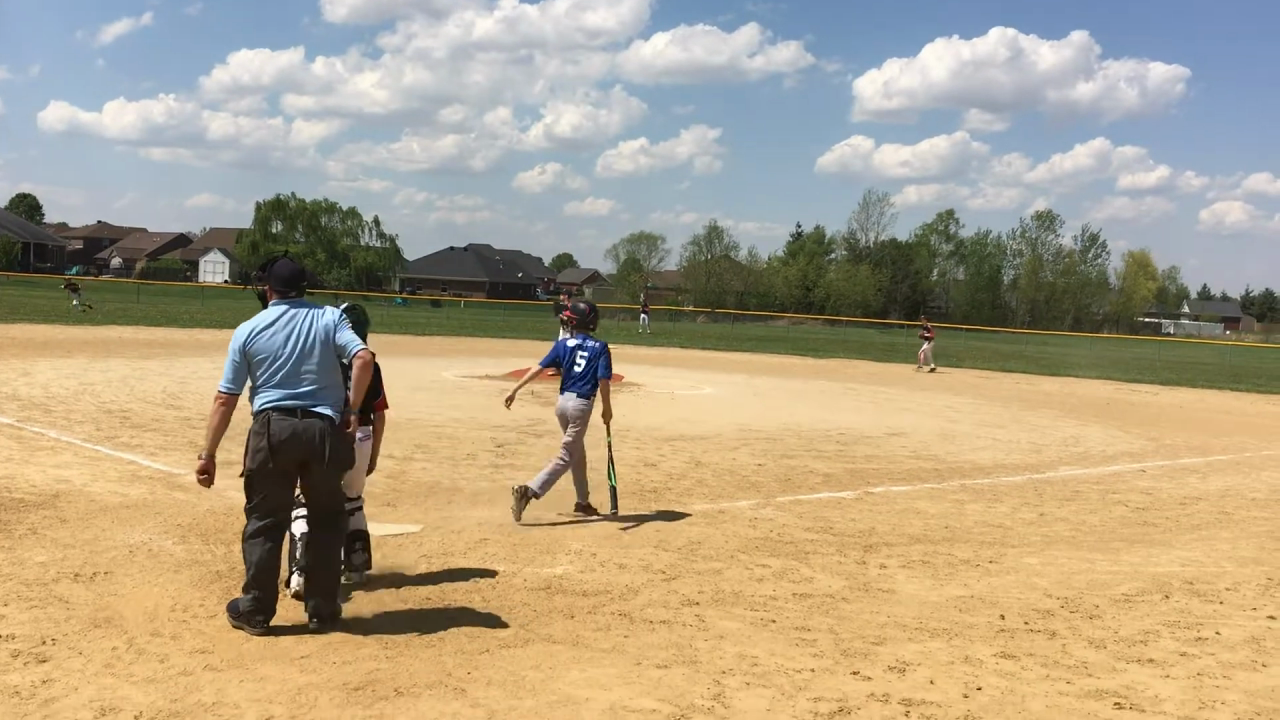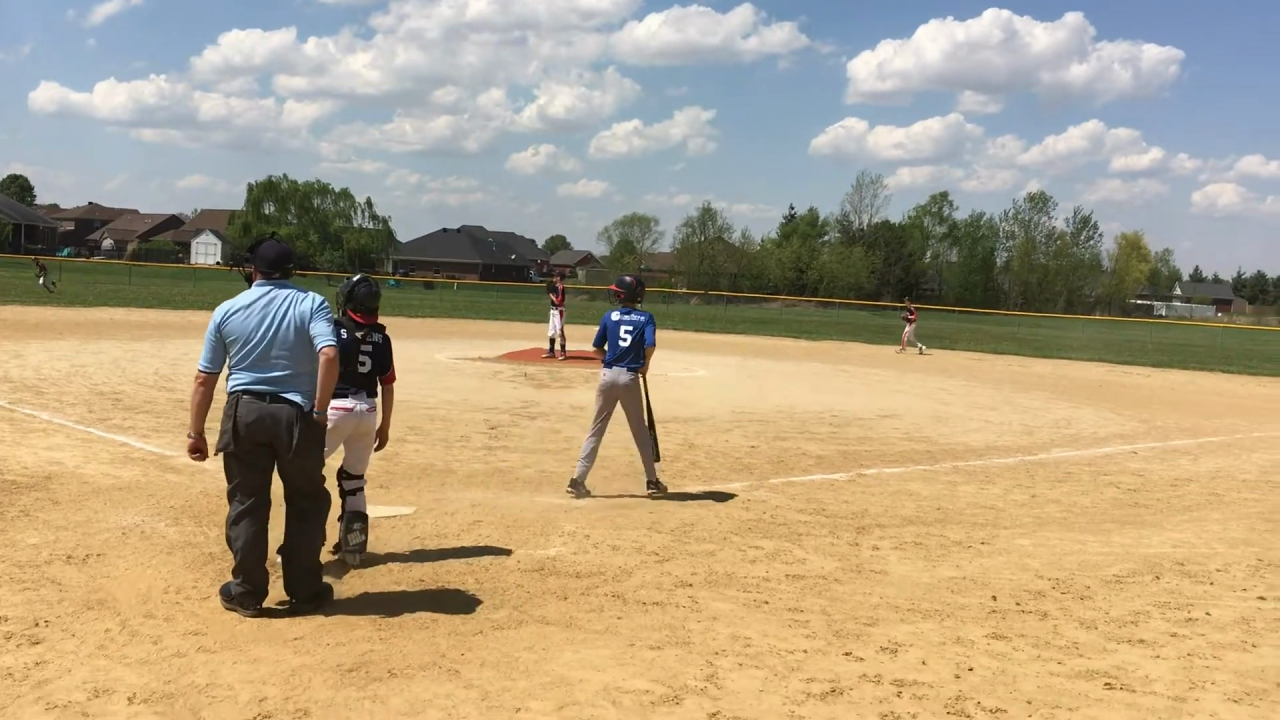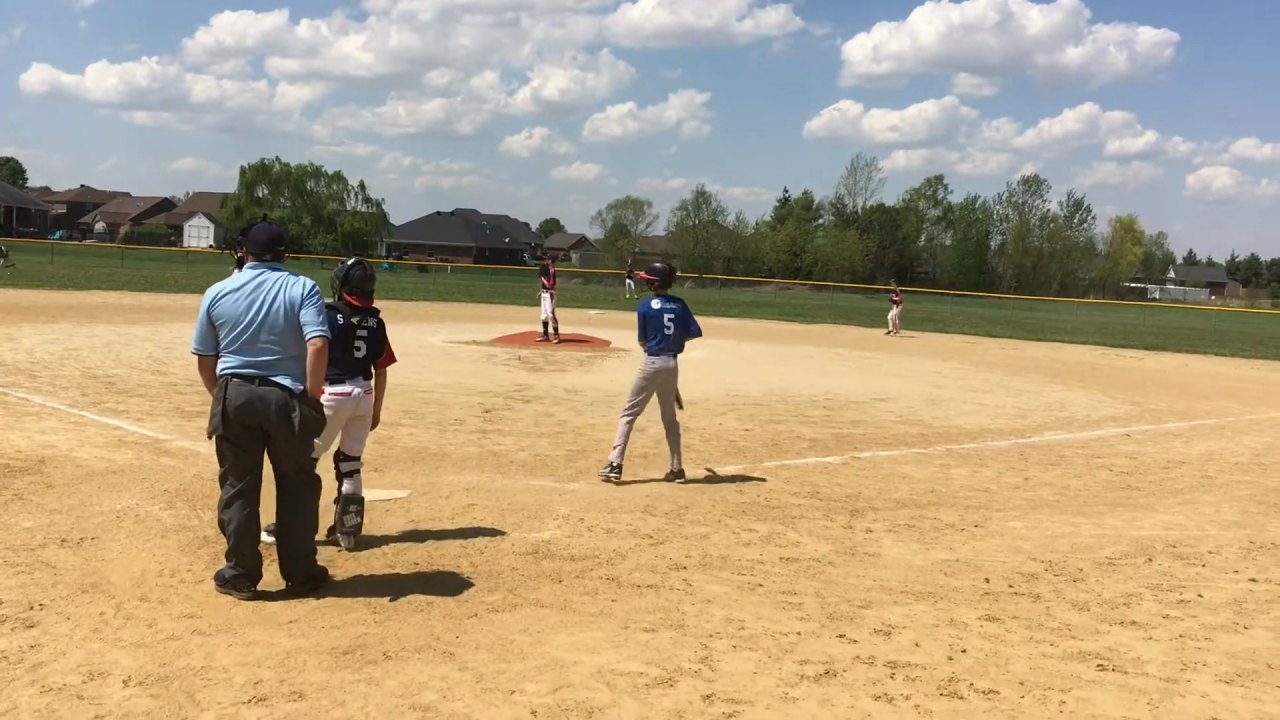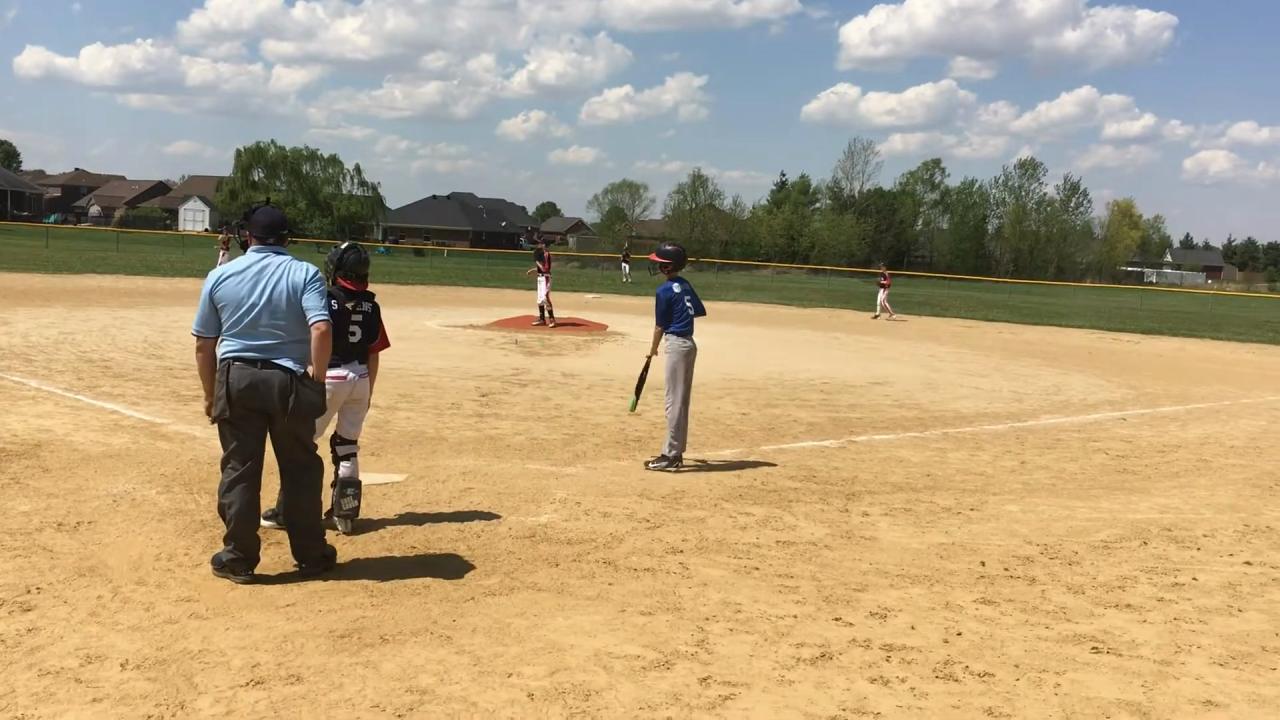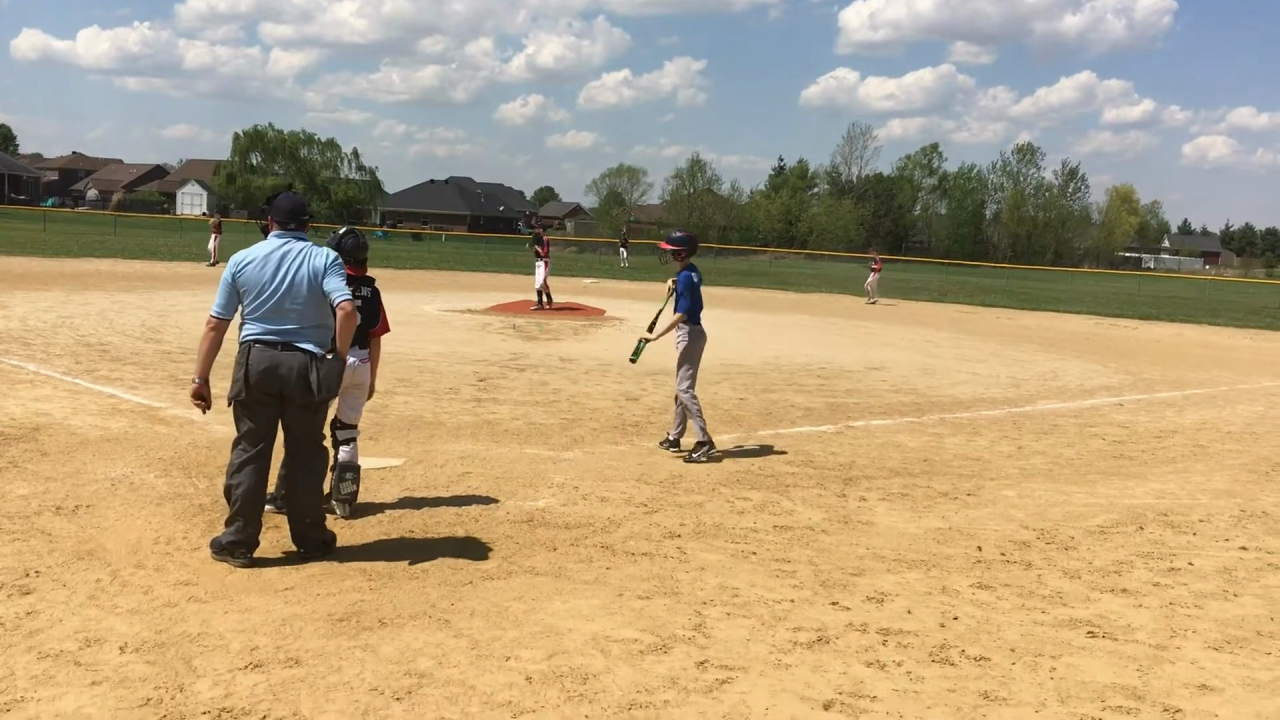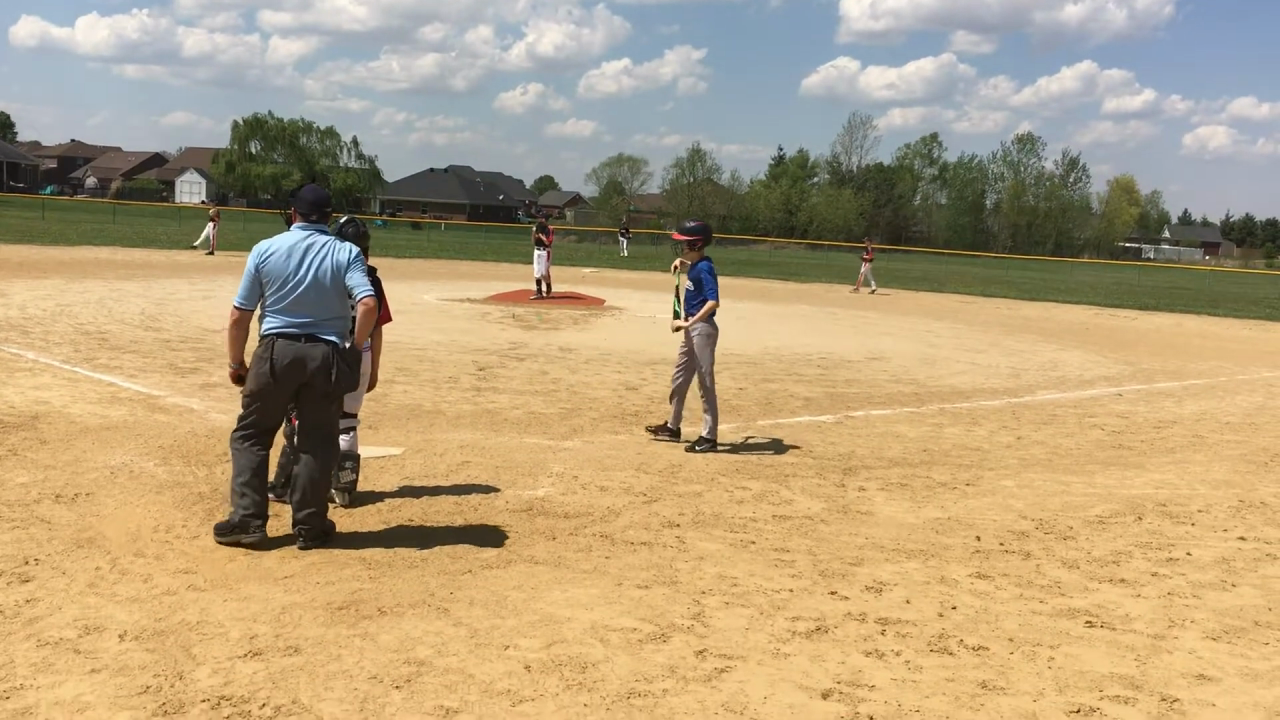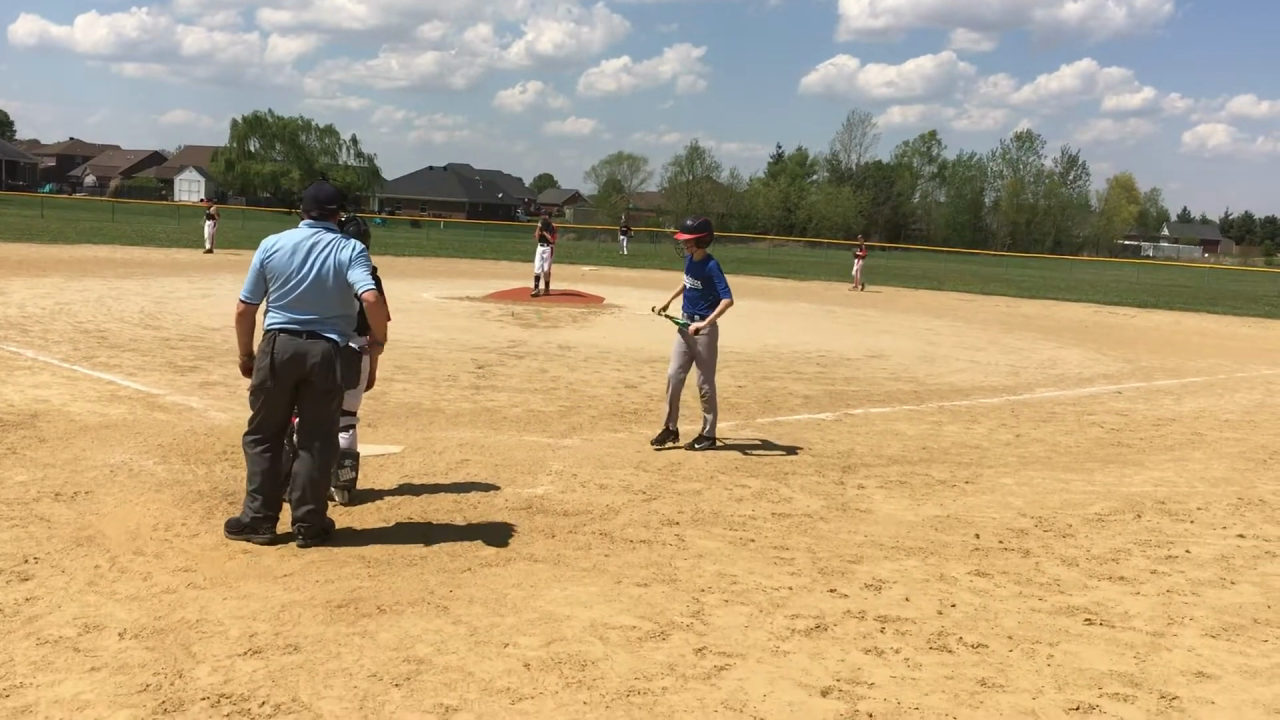
dt=0.3s
person 1, frame 1
left shoulder: (248, 330)
right shoulder: (330, 317)
left elbow: (224, 400)
right elbow: (363, 358)
left wrist: (208, 454)
right wrist: (350, 409)
left hip: (272, 429)
right hip: (323, 429)
left knee: (263, 523)
right knee: (328, 521)
left ankle: (255, 612)
right ankle: (322, 610)
person 1, frame 2
left shoulder: (227, 310)
right shoulder: (312, 304)
left elbow: (205, 379)
right elbow: (328, 356)
left wrist: (196, 432)
right wrist: (319, 410)
left hip: (245, 413)
right hip: (295, 415)
left knee: (247, 504)
right knee: (307, 502)
left ankle: (248, 592)
right ankle: (304, 590)
person 1, frame 3
left shoulder: (217, 293)
right shoulder: (303, 288)
left elbow: (205, 361)
right elbow: (317, 345)
left wrist: (221, 400)
right wrist: (312, 396)
left hip: (235, 396)
right hip: (286, 398)
left knee: (238, 487)
right knee: (298, 487)
left ankle: (241, 575)
right ankle: (300, 574)
person 1, frame 4
left shoulder: (220, 276)
right shoulder: (304, 273)
left elbow: (204, 345)
right elbow: (321, 329)
left wrist: (211, 395)
right wrist: (317, 376)
left hip: (236, 378)
right hip: (288, 381)
left knee: (239, 470)
right knee: (301, 468)
left ankle: (238, 559)
right ankle: (311, 554)
person 1, frame 5
left shoulder: (242, 260)
right shoulder: (325, 258)
left elbow: (216, 325)
right elbow: (346, 310)
left wrist: (201, 377)
right wrist: (339, 355)
left hip: (256, 361)
right hip: (307, 365)
left knee: (249, 452)
right knee: (306, 454)
left ankle: (239, 541)
right ankle: (310, 538)
person 1, frame 6
left shoulder: (265, 250)
right shoulder: (347, 253)
left elbow: (239, 316)
right elbow: (368, 306)
left wrist: (236, 361)
right wrist: (356, 347)
left hip: (276, 352)
right hip: (325, 356)
left knee: (251, 433)
right knee: (317, 442)
left ankle: (247, 519)
right ankle: (308, 526)
person 1, frame 7
left shoulder: (272, 245)
right shoulder: (351, 250)
left elbow: (244, 309)
right elbow: (371, 299)
left wrist: (246, 354)
right wrist: (378, 339)
left hip: (278, 348)
right hip: (327, 353)
left knee: (262, 435)
right knee: (317, 440)
left ankle: (258, 520)
right ankle: (308, 524)
person 2, frame 1
right shoulder: (369, 367)
right elbow: (379, 416)
right wrist: (374, 453)
right hip: (360, 441)
left knee: (303, 505)
right knee: (352, 502)
left ankle: (300, 572)
right ankle: (356, 566)
person 2, frame 2
left shoulder: (332, 331)
right shoulder: (380, 338)
right elbow: (387, 386)
right wrist: (384, 427)
left hip: (336, 409)
right hip: (367, 411)
right knee: (353, 479)
right ankle: (352, 546)
person 2, frame 3
left shoulder: (327, 316)
right shoulder: (376, 322)
right elbow: (381, 371)
right wrist: (376, 409)
left hip: (332, 395)
right hip: (363, 395)
right knee: (351, 463)
right ankle: (348, 529)
person 2, frame 4
left shoulder: (322, 301)
right shoulder: (371, 307)
right elbow: (373, 354)
right wrist: (368, 391)
left hip: (328, 379)
right hip: (359, 379)
right knee: (347, 447)
left ankle: (286, 512)
right ankle: (344, 513)
person 2, frame 5
right shoulder: (371, 291)
right elbow: (375, 340)
right wrist: (371, 379)
right hip: (360, 364)
right knee: (347, 432)
left ankle: (285, 496)
right ankle: (343, 498)
person 2, frame 6
right shoulder: (372, 280)
right elbow: (376, 329)
right wrist: (374, 369)
right hip: (360, 356)
left knee: (301, 416)
right knee: (348, 422)
left ankle: (284, 485)
right ankle: (343, 487)
person 2, frame 7
right shoulder: (372, 278)
right elbow: (375, 328)
right wrist: (372, 368)
right hip: (360, 352)
right knee: (347, 419)
left ankle: (285, 482)
right ankle: (342, 485)
person 3, frame 1
left shoulder: (563, 344)
right shoulder: (600, 347)
left elbow: (539, 368)
right elbow: (603, 380)
left wrist: (515, 390)
right wrist: (607, 408)
left hip: (563, 402)
right hip: (581, 405)
left knee: (576, 453)
right knee: (564, 458)
left ankle: (582, 502)
right ankle: (529, 491)
person 3, frame 2
left shoulder: (609, 317)
right shoulder: (646, 318)
left elbow: (597, 349)
right elbow: (650, 345)
right wrist: (643, 362)
left hip: (608, 376)
right hip: (630, 378)
left knee: (596, 431)
right knee: (640, 432)
left ankle: (577, 482)
right ankle: (652, 481)
person 3, frame 3
left shoulder: (645, 306)
right shoulder: (681, 305)
left elbow: (642, 341)
right elbow: (695, 333)
left hip: (652, 364)
right hip: (671, 364)
left knee: (629, 413)
right knee: (669, 417)
left ankle: (615, 464)
right ankle: (677, 469)
person 3, frame 4
left shoulder: (664, 290)
right shoulder: (685, 286)
left elbow: (660, 326)
right elbow: (699, 312)
left wrist: (652, 350)
left hip: (676, 346)
right hip: (689, 344)
left knee: (673, 401)
right knee: (680, 399)
left ankle: (671, 455)
right ankle: (675, 453)
person 3, frame 5
left shoulder: (685, 278)
right shoulder: (690, 271)
left elbow: (681, 314)
left wrist: (656, 335)
right wrist: (676, 284)
left hip: (689, 334)
right hip: (691, 333)
left knee: (684, 388)
right knee: (683, 387)
left ankle: (704, 441)
right ankle: (675, 437)
person 3, frame 6
left shoulder: (704, 268)
right shoulder: (697, 263)
left elbow: (714, 301)
left wrist: (689, 322)
right wrist: (683, 262)
left hip: (703, 329)
right hip: (690, 328)
left knee: (705, 383)
right knee: (679, 378)
left ankle: (709, 437)
right ankle: (672, 426)
person 3, frame 7
left shoulder: (711, 266)
right shoulder: (689, 260)
left elbow: (727, 299)
left wrist: (705, 323)
right wrist: (671, 299)
left hip: (704, 330)
right hip: (686, 326)
left knee: (705, 383)
right knee: (674, 376)
left ankle: (708, 434)
right ankle: (671, 428)
